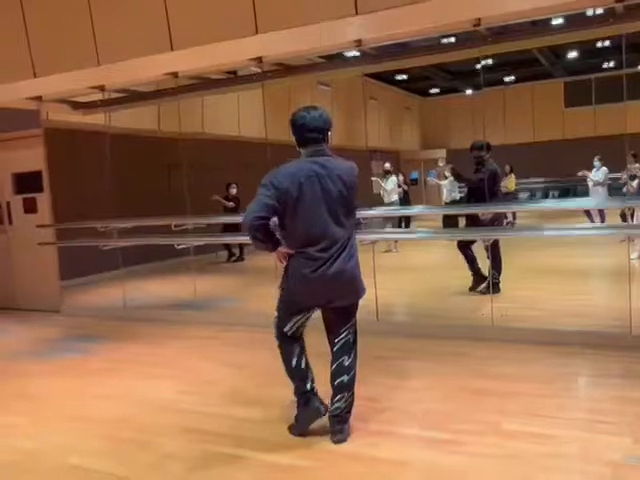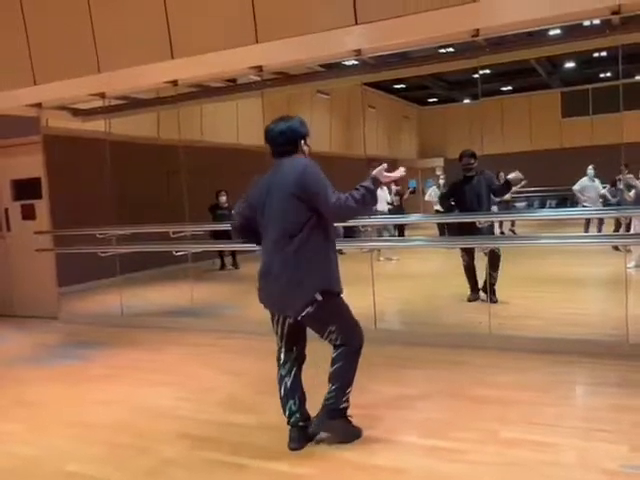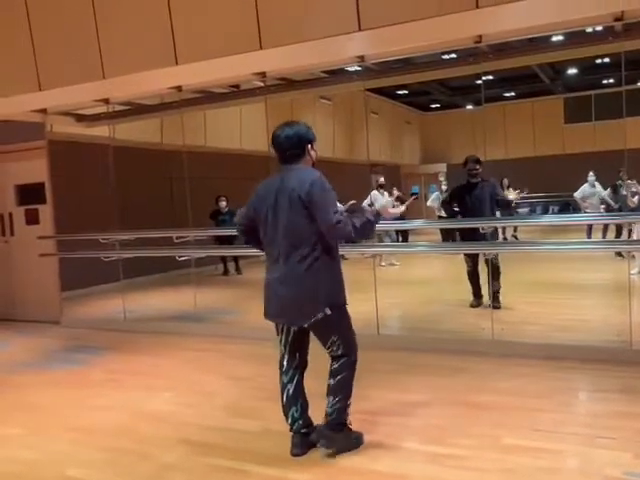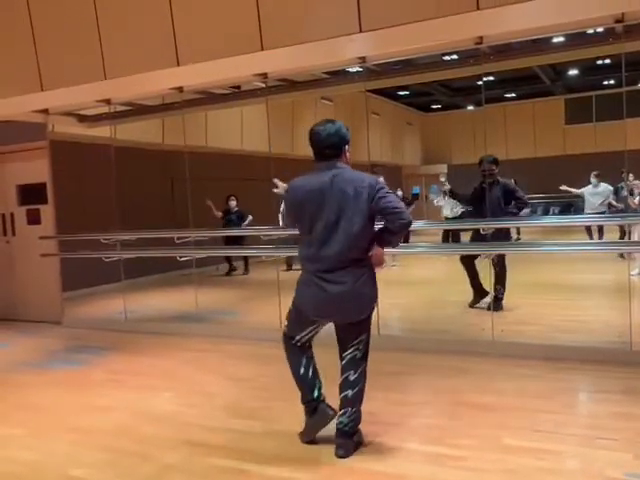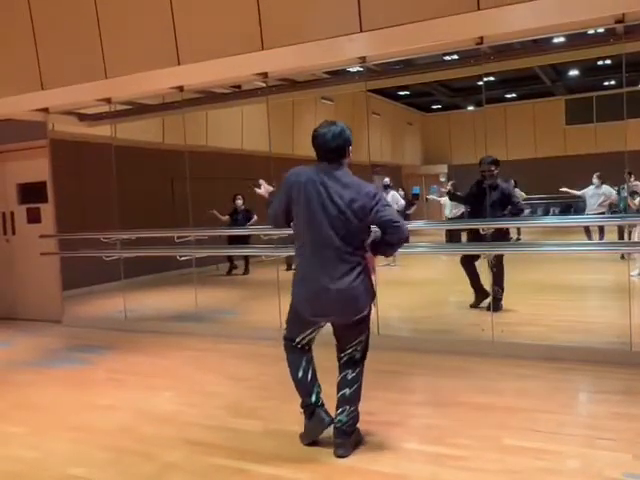
dt=1s
person 1, frame 1
left shoulder: (282, 177)
right shoulder: (349, 171)
left elbow: (253, 221)
left wrist: (276, 245)
left hip: (302, 277)
right hip: (344, 276)
left knee: (286, 336)
right knee: (344, 347)
left ankle: (309, 402)
right ankle: (339, 421)
person 1, frame 2
left shoulder: (262, 184)
right shoulder: (304, 170)
left elbow: (242, 226)
right elbow: (338, 209)
right wrist: (374, 182)
left hip: (275, 286)
right hip: (310, 284)
left knee: (289, 356)
right knee: (349, 341)
left ankle: (298, 427)
right ankle: (333, 414)
person 1, frame 3
left shoulder: (264, 189)
right shoulder: (312, 181)
left elbow: (246, 230)
right elbow: (336, 230)
right wrist: (374, 215)
left hip: (280, 292)
right hip: (318, 290)
left knee: (291, 363)
right knee: (343, 354)
left ankle: (301, 433)
right ankle: (335, 428)
person 1, frame 4
left shoulder: (299, 188)
right shoulder: (367, 183)
right elbow: (401, 218)
right wrist: (378, 242)
left hip: (314, 289)
right hip: (356, 291)
left knee: (294, 341)
right knee: (354, 362)
left ankle: (315, 408)
right ankle: (347, 435)
person 1, frame 5
left shoulder: (296, 179)
right shoulder: (365, 191)
left elbow: (279, 220)
right elbow: (397, 231)
left wrist: (271, 197)
right wrist: (373, 250)
left hip: (310, 291)
right hip: (353, 292)
left knee: (295, 346)
right knee: (351, 361)
left ankle: (314, 414)
right ankle: (345, 433)
person 2, frame 1
left shoulder: (491, 169)
right shoulder: (480, 169)
left elbow: (472, 181)
left wrist: (454, 172)
left hip: (491, 216)
right hip: (476, 215)
left knee: (492, 249)
right knee: (463, 244)
left ankle: (494, 283)
right ankle: (479, 276)
person 2, frame 2
left shoulder: (486, 176)
right shoulder: (457, 184)
left elbow: (498, 192)
right elbow: (443, 199)
left wrist: (509, 181)
right wrist: (452, 209)
left hip: (484, 225)
right hip: (464, 227)
left knee: (494, 254)
right knee: (467, 260)
left ankle: (489, 287)
right ankle: (474, 290)
person 2, frame 3
left shoulder: (491, 186)
right shoulder: (460, 190)
left elbow: (500, 203)
right elbow: (445, 204)
left wrist: (509, 201)
right wrist: (456, 215)
left hip: (488, 232)
right hip: (468, 233)
left knee: (493, 262)
right knee: (471, 266)
left ankle: (495, 295)
right ankle: (477, 296)
person 2, frame 4
left shoulder: (505, 185)
right shoulder: (479, 187)
left elbow: (522, 201)
right elbow: (469, 201)
left wrist: (508, 213)
right wrist: (451, 192)
left hip: (499, 232)
right hip: (480, 231)
left knee: (498, 264)
right knee: (466, 258)
left ankle: (498, 299)
right ankle: (479, 292)
person 2, frame 5
left shoulder: (505, 188)
right shoulder: (478, 185)
left elbow: (519, 208)
right elbow: (467, 200)
left wrist: (503, 216)
right wrist: (451, 194)
left hip: (497, 232)
right hip: (477, 231)
left knee: (495, 263)
right knee: (466, 260)
left ankle: (497, 299)
right ankle: (480, 292)
